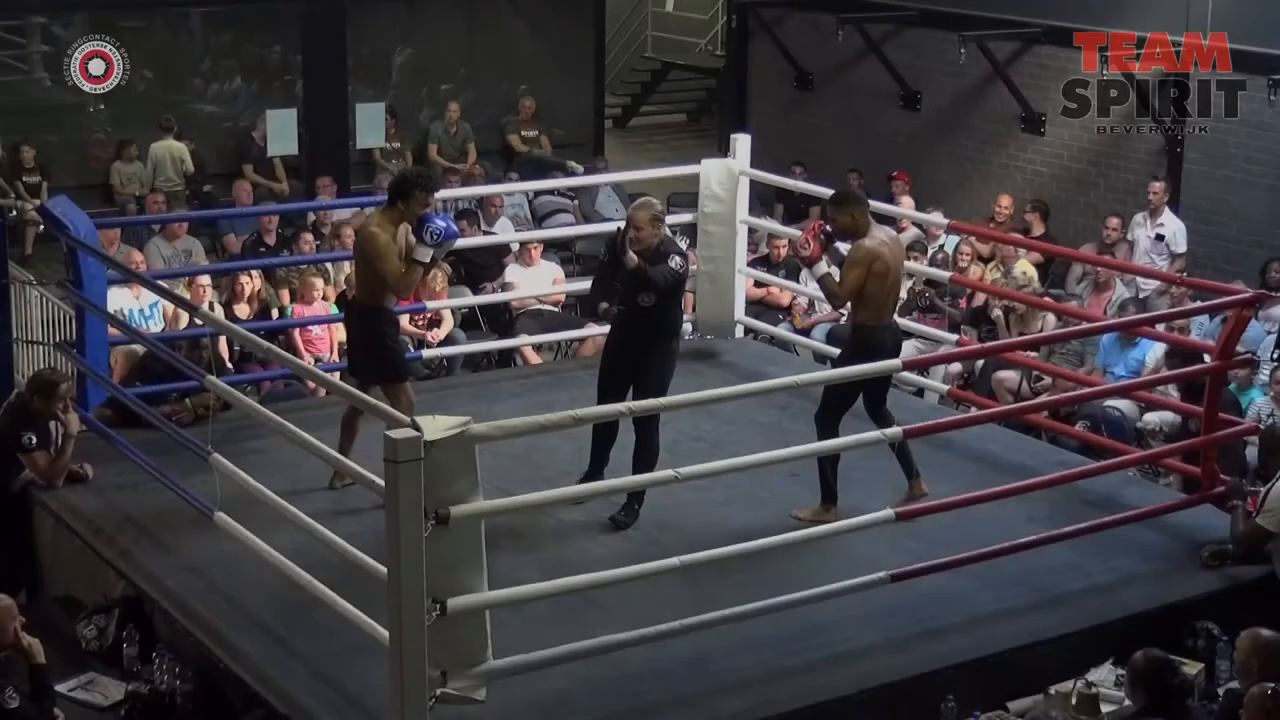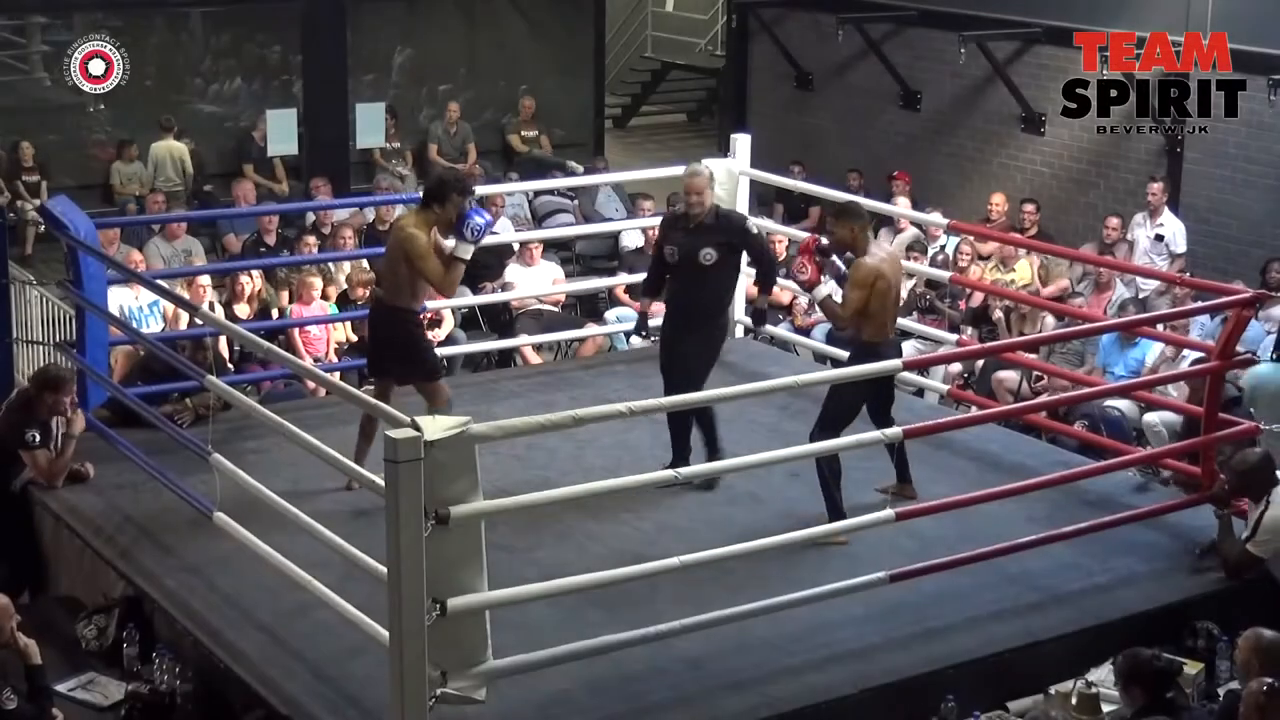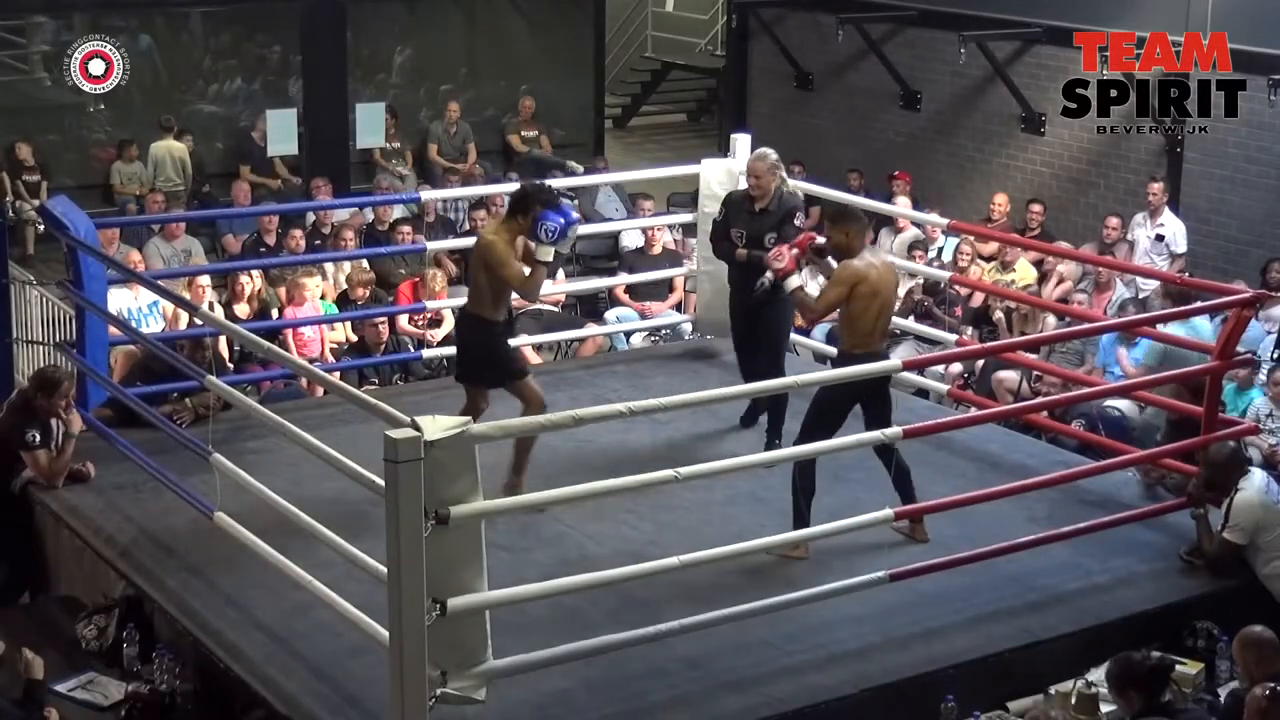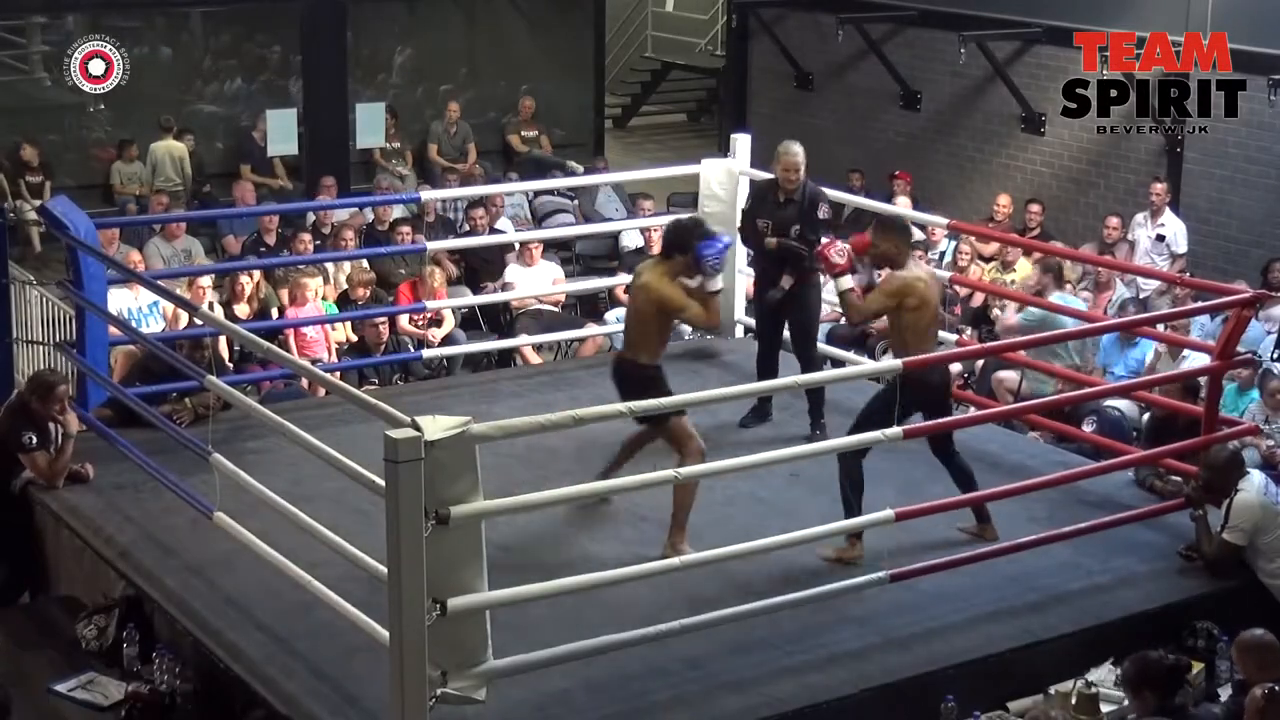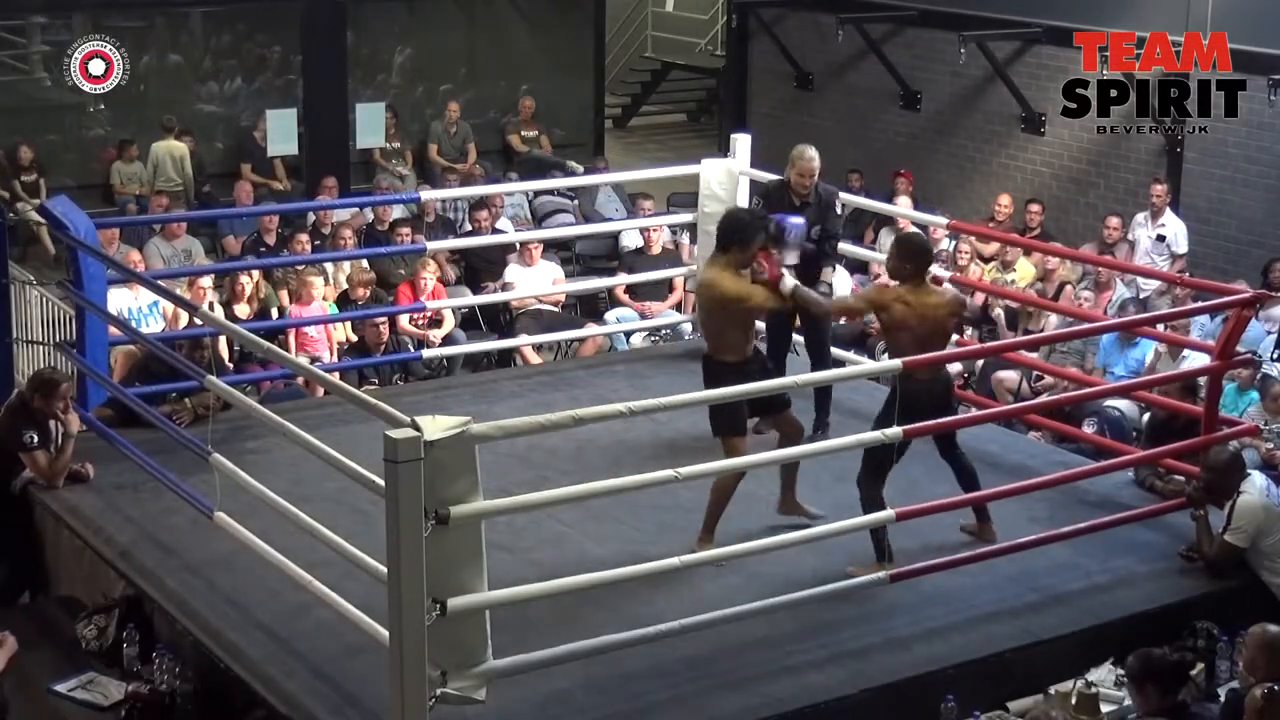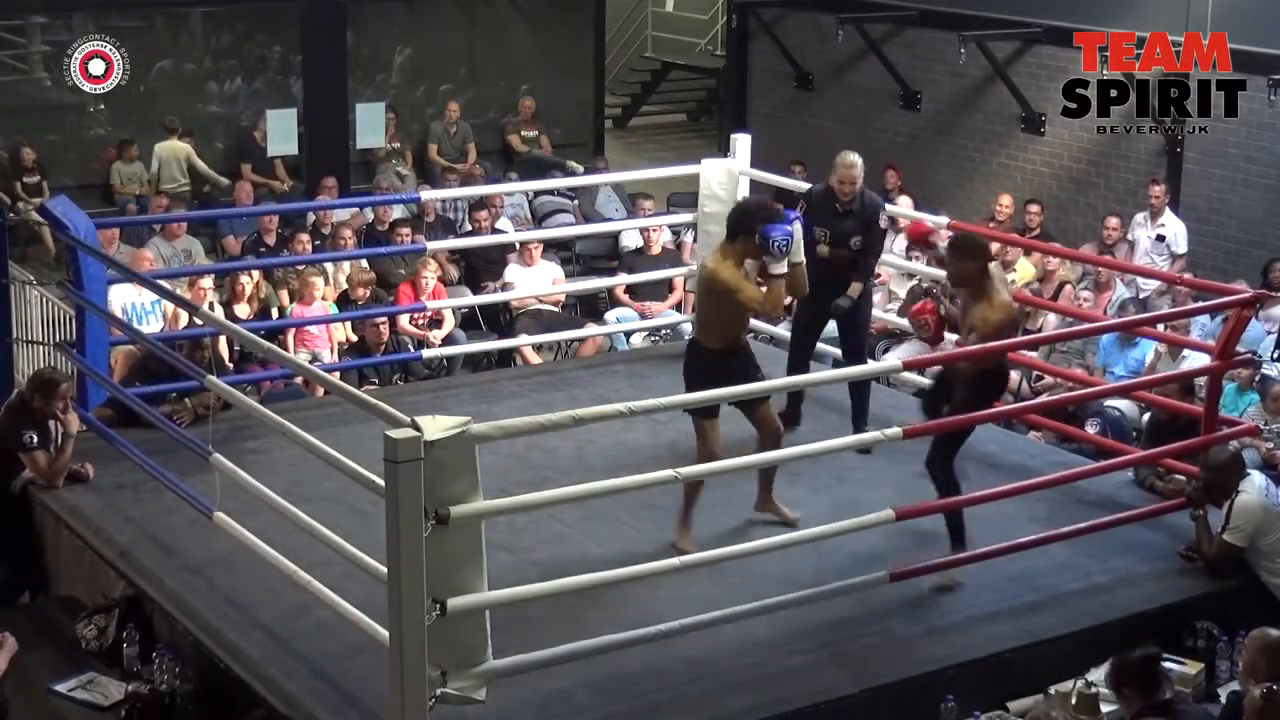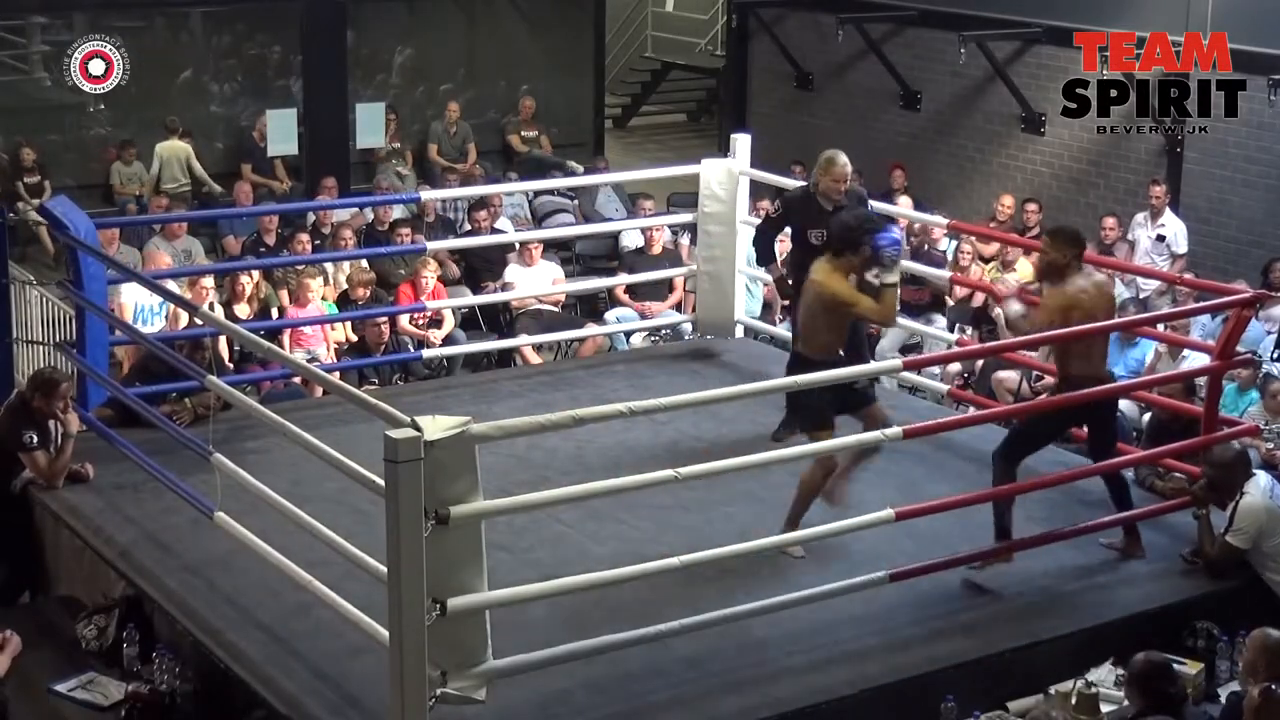
dt=0.7s
person 1, frame 1
left shoulder: (864, 249)
right shoulder: (889, 237)
left elbow: (839, 299)
left wrist: (815, 262)
right wrist: (831, 249)
left hip: (867, 340)
right hip: (889, 333)
left knee: (827, 419)
right knee: (877, 408)
left ankle: (828, 507)
right ankle: (914, 482)
person 1, frame 2
left shoulder: (866, 266)
right shoulder: (886, 252)
left elbow: (842, 320)
left wrist: (815, 285)
right wrist: (829, 261)
left hip: (869, 355)
right hip: (888, 349)
left knee: (823, 435)
right knee: (882, 417)
left ankle: (836, 525)
right ankle: (905, 484)
person 1, frame 3
left shoulder: (853, 269)
right shoulder: (886, 264)
left elbow: (813, 313)
left wrist: (789, 275)
right wrist: (823, 260)
left hip: (851, 367)
right hip: (879, 363)
left knee: (806, 448)
right knee: (885, 443)
left ankle: (799, 539)
right ankle: (916, 523)
person 1, frame 4
left shoulder: (900, 281)
right shoulder: (925, 273)
left elbow: (856, 316)
left wrist: (841, 273)
right wrist: (856, 261)
left hip: (908, 380)
right hip: (936, 373)
left knee: (849, 452)
right knee: (946, 450)
left ankle: (853, 542)
right ankle: (985, 524)
person 1, frame 5
left shoulder: (885, 297)
right shoulder: (951, 298)
left elbow: (832, 309)
left hip: (909, 394)
right hip: (941, 384)
left knee: (870, 479)
right knee: (953, 452)
left ankle: (883, 561)
right ankle: (984, 524)
person 1, frame 6
left shoulder: (997, 311)
right shoulder: (981, 275)
left elbow: (962, 364)
left hip: (984, 379)
right hip: (970, 371)
left knee: (938, 462)
right knee: (932, 401)
left ankle: (959, 553)
person 1, frame 7
left shoulder: (1065, 294)
right shoulder: (1102, 282)
left elbow: (1027, 334)
left wrist: (1012, 304)
right wrist: (1041, 298)
left hip: (1072, 391)
right hip: (1102, 387)
left knee: (1005, 457)
right knee: (1106, 462)
left ankle: (1001, 546)
right ankle: (1132, 540)
person 2, frame 1
left shoulder: (402, 226)
right shoulder: (376, 234)
left elbow: (420, 272)
right elbow: (403, 289)
left wrist: (437, 249)
right wrist: (424, 248)
left hip: (369, 315)
right hip: (372, 318)
left knee: (361, 397)
right knee: (403, 402)
left ankle: (341, 472)
person 2, frame 2
left shoulder: (421, 225)
right shoulder: (413, 235)
left elbow: (443, 264)
right elbow: (447, 287)
left wrist: (462, 243)
right wrist: (466, 245)
left hip: (385, 314)
right hip: (400, 320)
left knee: (380, 395)
right knee: (440, 399)
person 2, frame 3
left shoulder: (516, 236)
right shoulder: (493, 242)
left elbow: (542, 276)
right elbow: (529, 292)
left wrist: (555, 245)
right wrist: (545, 248)
left hip: (481, 327)
right hip: (481, 330)
left knee: (475, 408)
right knee: (535, 401)
right ankle: (516, 481)
person 2, frame 4
left shoulder: (649, 268)
right shoulder: (661, 289)
left elbow: (688, 296)
right elbow: (711, 323)
left wrist: (707, 278)
right wrist: (713, 278)
left hip: (630, 366)
right hip: (641, 375)
left knee: (656, 428)
right knee: (692, 449)
left ankle: (605, 478)
right ankle: (676, 543)
person 2, frame 5
left shoulder: (730, 268)
right shoulder: (720, 283)
left elbow: (776, 291)
right elbow: (775, 302)
left hip: (751, 360)
right hip: (725, 372)
left knee: (792, 430)
right knee: (738, 461)
left ankle: (788, 499)
right ankle: (704, 540)
person 2, frame 6
left shoulder: (746, 258)
right shoulder: (718, 270)
right elbow: (771, 308)
left wrist: (792, 253)
right wrist: (778, 263)
left hip: (738, 353)
right hip: (707, 359)
left knee: (773, 431)
right knee: (710, 451)
left ankle: (766, 500)
right ankle: (683, 527)
person 2, frame 7
left shoulder: (832, 266)
right shoulder: (831, 285)
left elbow: (871, 294)
right elbow: (886, 318)
left wrist: (883, 272)
right wrist: (890, 272)
left hip: (834, 362)
right hip: (809, 371)
left knee: (881, 424)
right knee: (826, 458)
left ankle: (838, 475)
right ankle: (789, 530)
person 3, frame 1
left shoulder: (674, 256)
right shoulder: (619, 244)
left elbow: (658, 281)
right elbow: (600, 282)
left wrist: (630, 258)
right wrist: (606, 305)
left hip: (658, 348)
right hip: (621, 339)
left knee: (645, 422)
right knee: (604, 409)
left ankle: (634, 502)
right ankle: (594, 473)
person 3, frame 2
left shoulder: (731, 223)
right shoulder: (671, 223)
left elbow: (766, 260)
right elbow: (657, 270)
left wrist: (761, 304)
right wrist: (644, 310)
left hip: (710, 322)
right hip: (674, 318)
left knee: (689, 389)
right knee: (673, 390)
left ankle: (714, 456)
right ankle: (680, 460)
person 3, frame 3
left shoulder: (791, 207)
right shoulder: (733, 201)
right elbow: (718, 245)
left wrist: (767, 277)
right wrist: (748, 255)
left hip: (775, 295)
right hip: (740, 292)
left knee: (773, 364)
right knee: (745, 355)
left ankle: (774, 438)
right ankle: (758, 402)
person 3, frame 4
left shoulder: (815, 197)
right shoulder: (760, 192)
left elbow: (808, 247)
right elbow: (747, 235)
left wrist: (784, 286)
right wrist: (778, 243)
left hip: (803, 284)
right hip: (766, 280)
left knee: (806, 351)
right knee: (766, 345)
left ankle: (818, 420)
right ankle: (763, 406)
person 3, frame 5
left shoulder: (829, 197)
right shoulder: (770, 193)
left elbow: (830, 244)
left wrist: (824, 283)
left hip: (815, 283)
left knee: (820, 352)
right knee: (776, 349)
left ankle: (821, 420)
person 3, frame 6
left shoulder: (874, 207)
right shoulder: (814, 197)
left elbow: (870, 258)
right elbow: (798, 239)
left wrist: (850, 296)
right wrist: (831, 252)
left hip: (854, 292)
right hip: (816, 287)
left knee: (856, 359)
right knee: (799, 350)
left ankle: (860, 427)
right ankle: (792, 412)
person 3, frame 7
left shoulder: (857, 198)
right shoulder: (794, 201)
right elbow: (762, 238)
right wrist: (778, 277)
right hip: (806, 288)
right ankle: (793, 417)
person 4, frame 1
left shoulder: (44, 410)
right shoulder: (21, 425)
left elbow: (50, 458)
right elbow: (53, 479)
left wrist: (73, 469)
right wrist: (71, 434)
left knee: (27, 558)
person 4, frame 2
left shoulder: (43, 406)
right shoulder: (23, 422)
left elbow: (50, 458)
right elbow: (52, 479)
left wrist: (73, 468)
right wrist: (73, 434)
left knee: (28, 558)
person 4, frame 3
left shoulder: (40, 407)
right shoulder: (23, 423)
left elbow: (51, 458)
right elbow: (53, 479)
left wrist: (74, 469)
right wrist: (72, 433)
left knee: (27, 560)
right knee: (19, 566)
person 4, frame 4
left shoulder: (42, 412)
right shoulder: (20, 425)
left elbow: (51, 461)
right elbow: (53, 479)
left wrist: (73, 470)
right wrist: (70, 434)
left knee: (26, 560)
right knee: (22, 567)
person 4, frame 5
left shoulder: (41, 412)
right shoulder: (20, 424)
left elbow: (51, 462)
right elbow: (53, 479)
left wrist: (74, 470)
right wrist: (70, 434)
left knee: (29, 562)
right knee: (23, 568)
person 4, frame 6
left shoulder: (41, 412)
right shoulder: (20, 423)
left elbow: (51, 463)
right elbow: (53, 479)
left wrist: (74, 470)
right wrist: (70, 434)
left knee: (30, 563)
right knee: (23, 568)
person 4, frame 7
left shoulder: (41, 413)
right shoulder: (20, 423)
left elbow: (50, 462)
right elbow: (53, 479)
left wrist: (74, 470)
right wrist: (70, 434)
left knee: (28, 563)
right knee: (23, 568)
